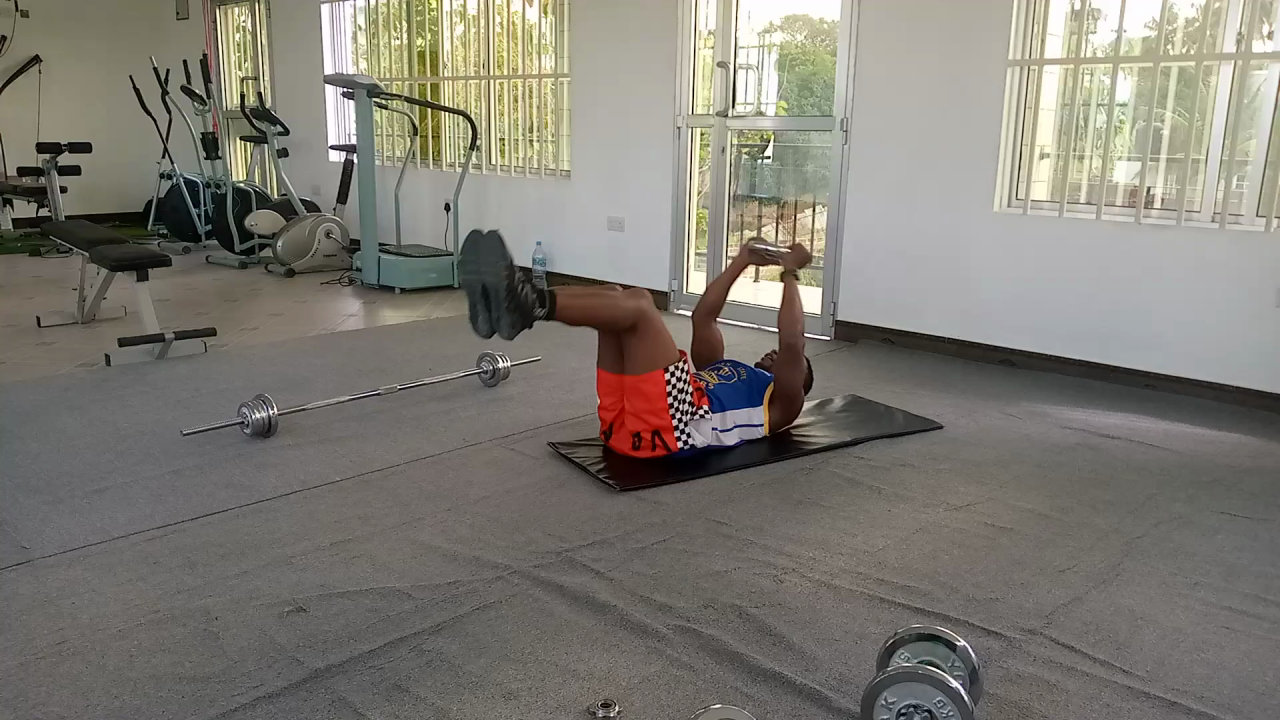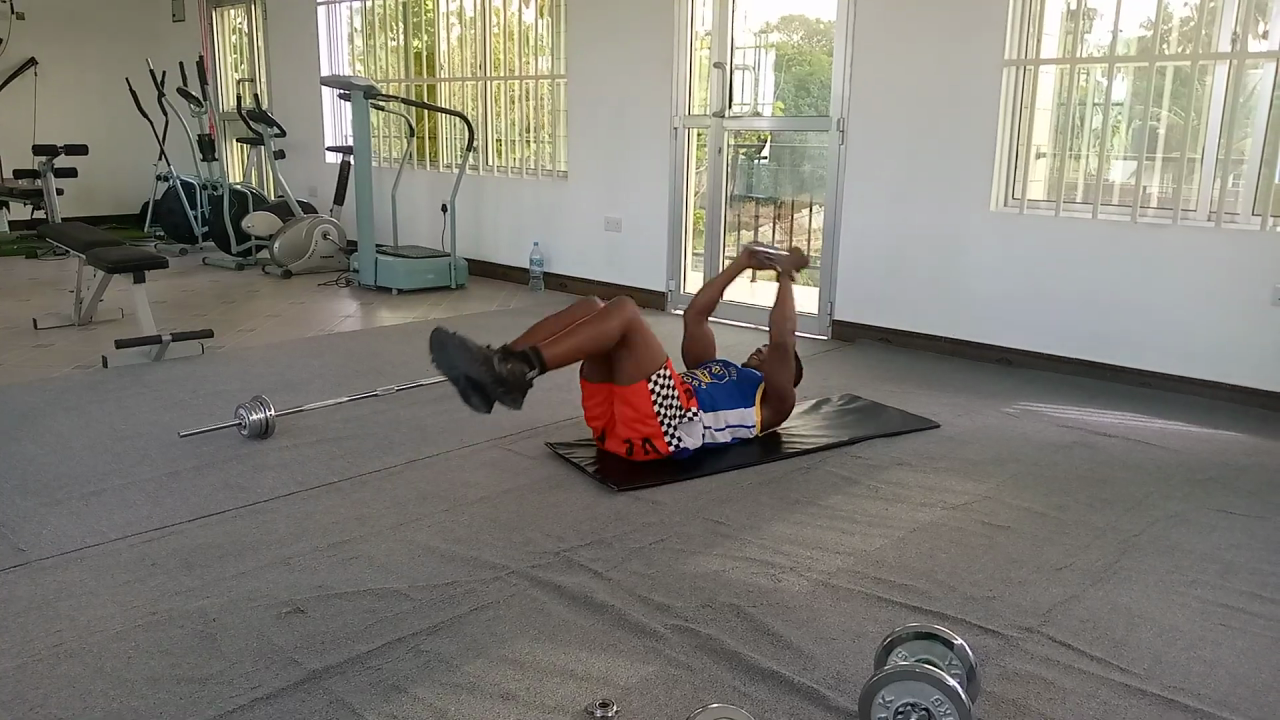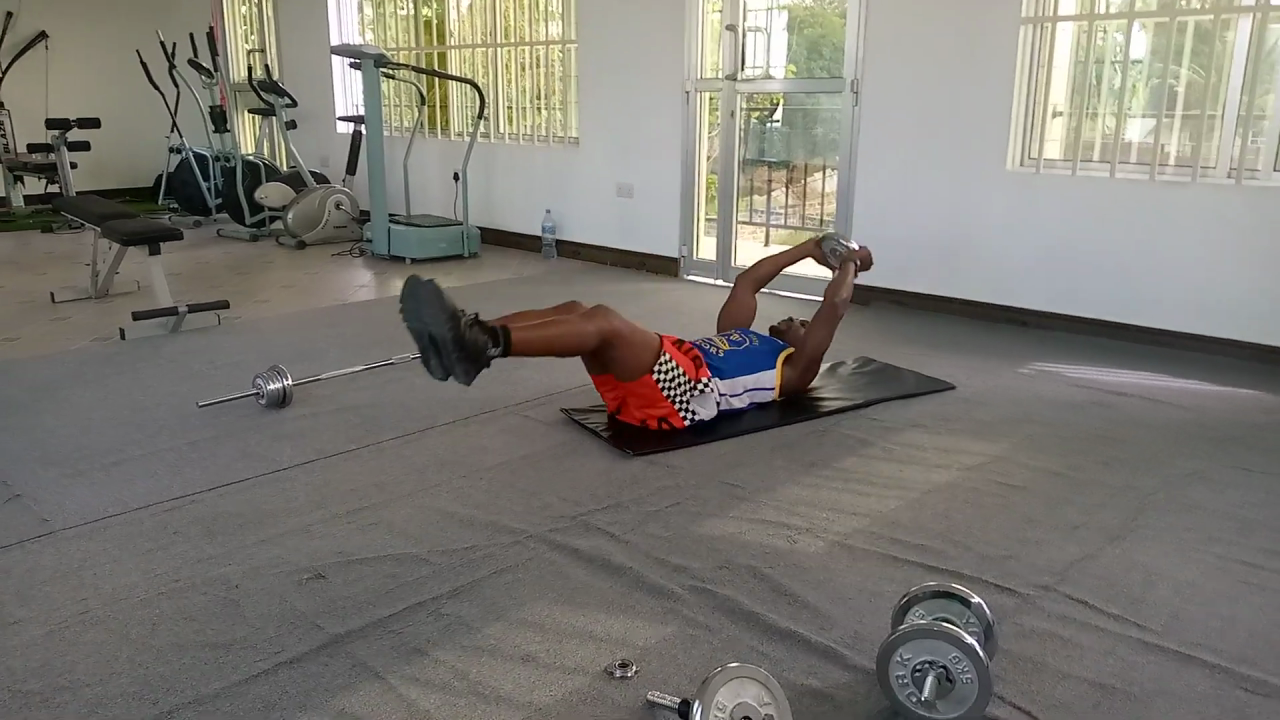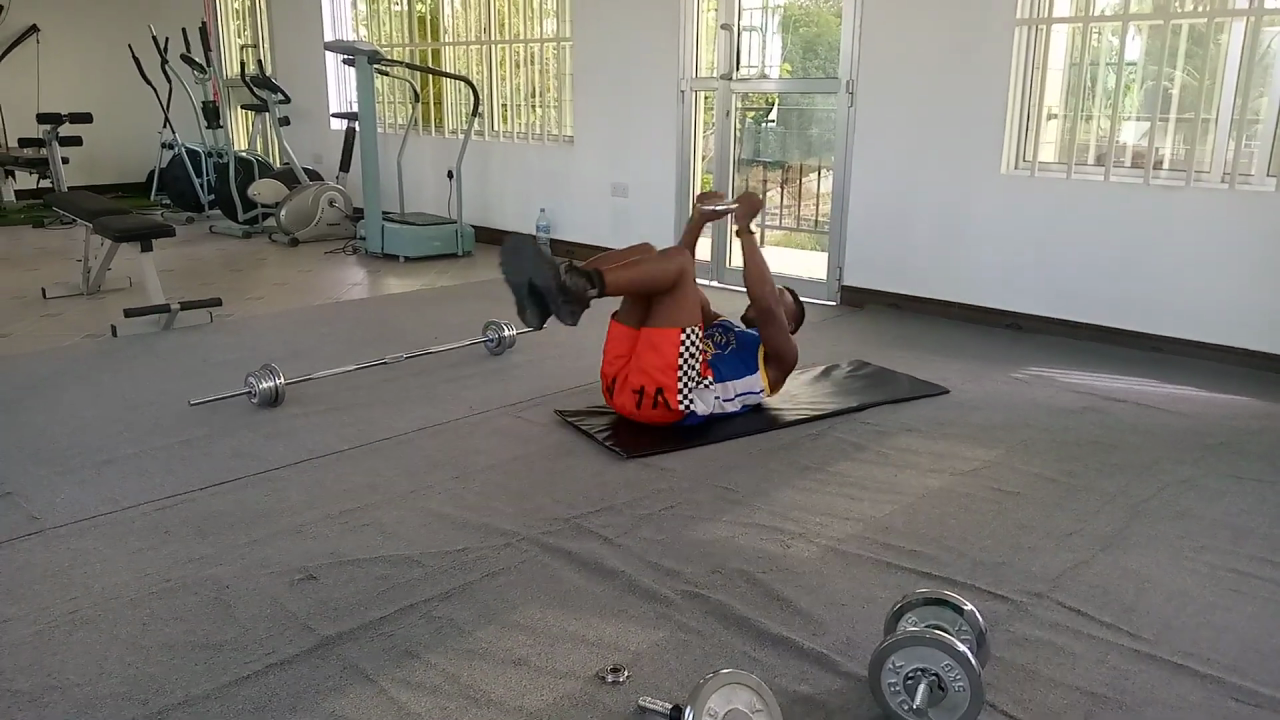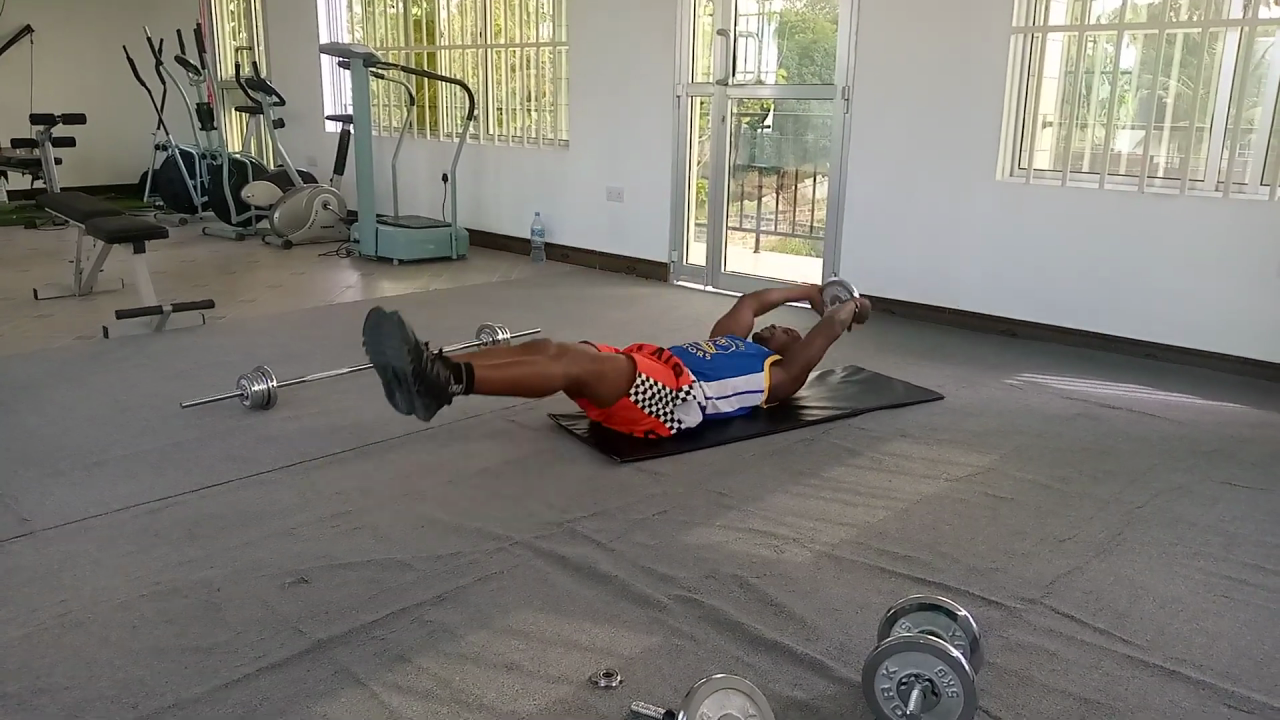
dt=1s
person 1, frame 1
left shoulder: (779, 404)
right shoulder: (724, 365)
left elbow: (792, 344)
right elbow: (704, 315)
left wrist: (790, 278)
right wrist: (742, 262)
left hip: (668, 425)
right hip: (625, 416)
left knee: (637, 302)
right knee: (610, 297)
left ankle: (529, 303)
right ankle: (501, 303)
person 1, frame 2
left shoulder: (772, 402)
right shoulder: (717, 368)
left elbow: (783, 340)
right elbow: (697, 312)
left wrist: (786, 280)
right wrist: (739, 265)
left hip: (660, 434)
right hip: (614, 423)
left knee: (621, 310)
right knee: (590, 308)
left ankle: (520, 369)
right ankle: (501, 362)
person 1, frame 3
left shoulder: (793, 369)
right shoulder: (743, 334)
left elbow: (830, 312)
right elbow: (747, 281)
left wrist: (849, 271)
right wrist: (805, 249)
left hip: (682, 395)
right hip: (655, 373)
left knee: (602, 320)
right knee: (574, 312)
left ankle: (484, 346)
right ankle: (469, 334)
person 1, frame 4
left shoulder: (779, 354)
right shoulder: (718, 327)
left elbow: (768, 305)
left wrist: (745, 231)
right wrist: (698, 222)
left hip: (671, 398)
right hip: (623, 384)
left knee: (675, 261)
right knee: (648, 258)
left ankle: (578, 288)
right ankle: (564, 282)
person 1, frame 5
left shoulder: (780, 375)
right shoulder: (733, 342)
left elbow: (825, 329)
right elbow: (753, 301)
right wrist: (811, 291)
left hip: (671, 395)
right hip: (648, 365)
left knee: (573, 362)
right knee: (547, 350)
left ankle: (446, 381)
right ankle: (434, 372)
